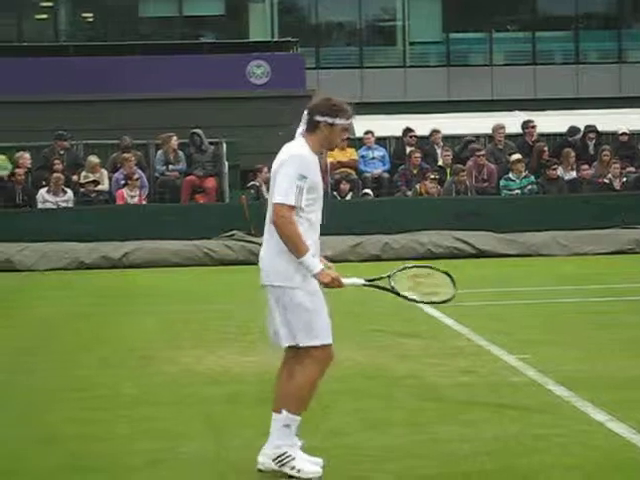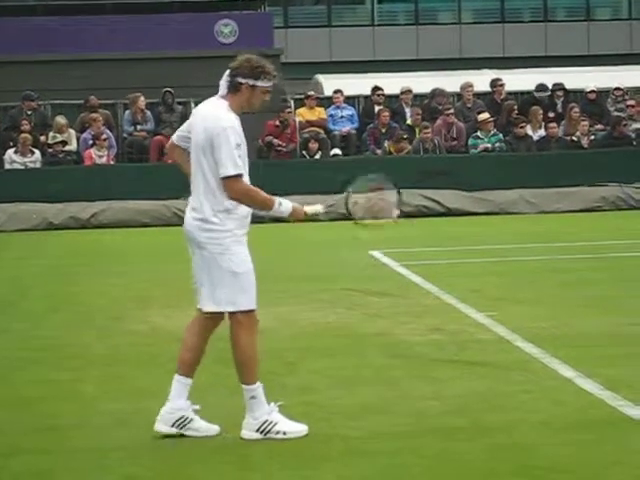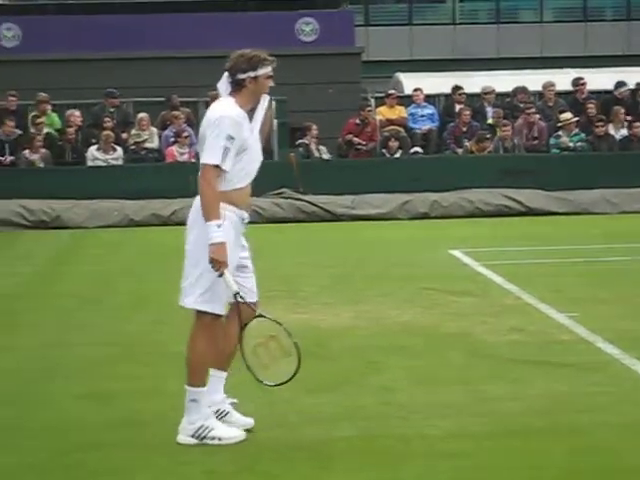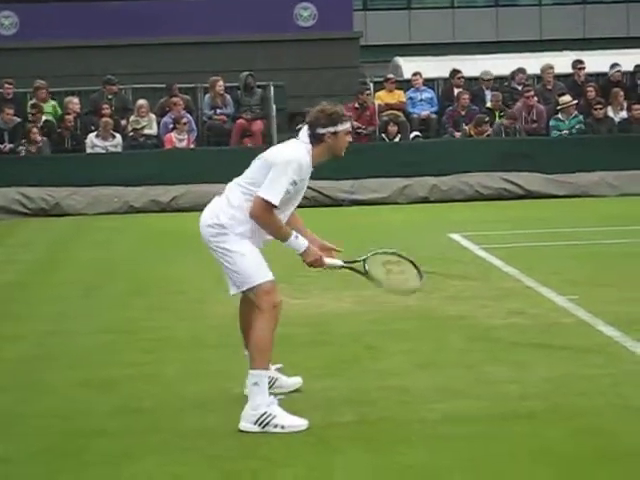
dt=1s
person 1, frame 1
left shoulder: (306, 156)
right shoulder: (298, 157)
right elbow: (280, 217)
left wrist: (315, 262)
right wrist: (316, 266)
left hip: (292, 270)
right hip: (292, 273)
left knee: (298, 353)
right knee: (319, 354)
left ankle: (278, 444)
right ankle: (280, 444)
person 1, frame 2
left shoulder: (206, 109)
right shoulder: (224, 122)
left elbow: (174, 148)
right elbow: (236, 189)
right wrist: (283, 207)
left hip: (203, 222)
right hip: (220, 230)
left knee: (209, 317)
right knee: (244, 318)
left ankle: (175, 409)
right ankle: (258, 415)
person 1, frame 3
left shoulder: (239, 114)
right shoulder: (226, 116)
left elbow: (249, 155)
right elbow: (207, 178)
left wrist: (264, 106)
right wrist: (215, 237)
left hip: (230, 221)
right hip: (218, 223)
left knee: (240, 312)
right knee: (212, 317)
left ankle: (213, 400)
right ankle: (196, 419)
person 1, frame 4
left shoulder: (301, 155)
right shoulder: (295, 160)
left elbow: (282, 209)
right elbow: (259, 211)
left wrist: (314, 241)
right wrist: (301, 245)
left hip: (230, 223)
right hip: (226, 225)
left knee: (254, 298)
right knee: (269, 302)
left ankle: (261, 374)
right ankle: (258, 409)
